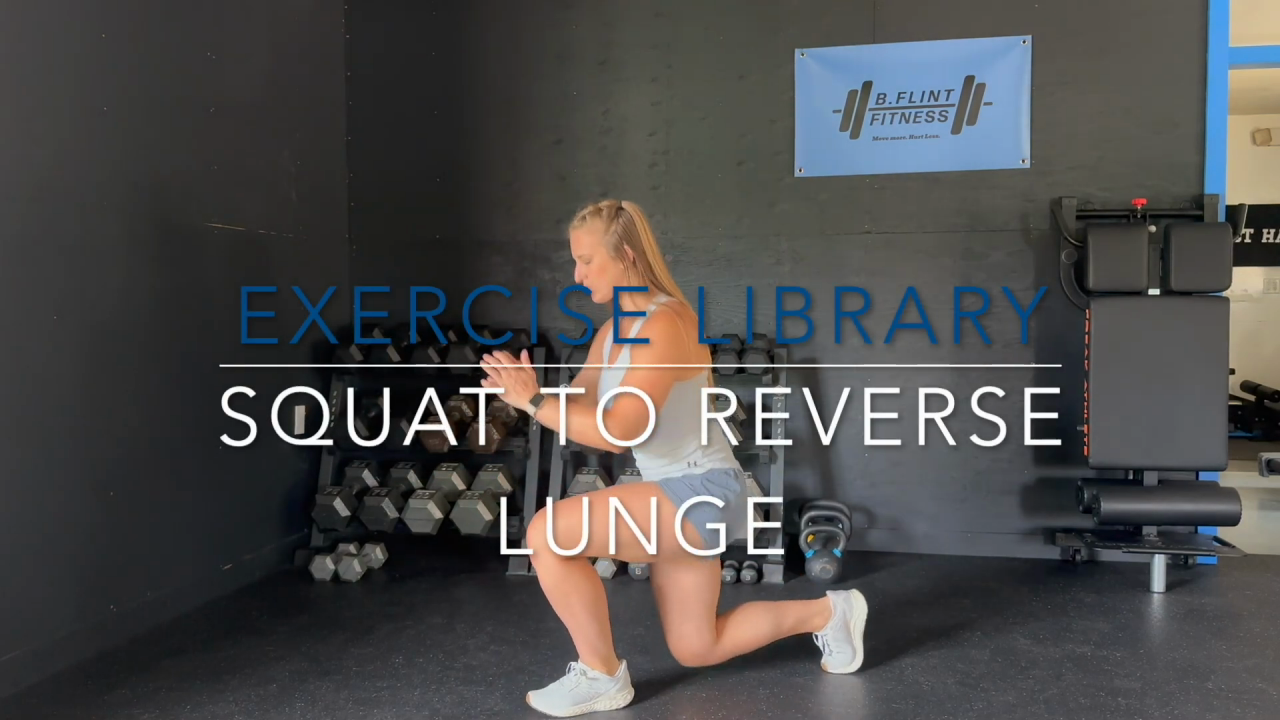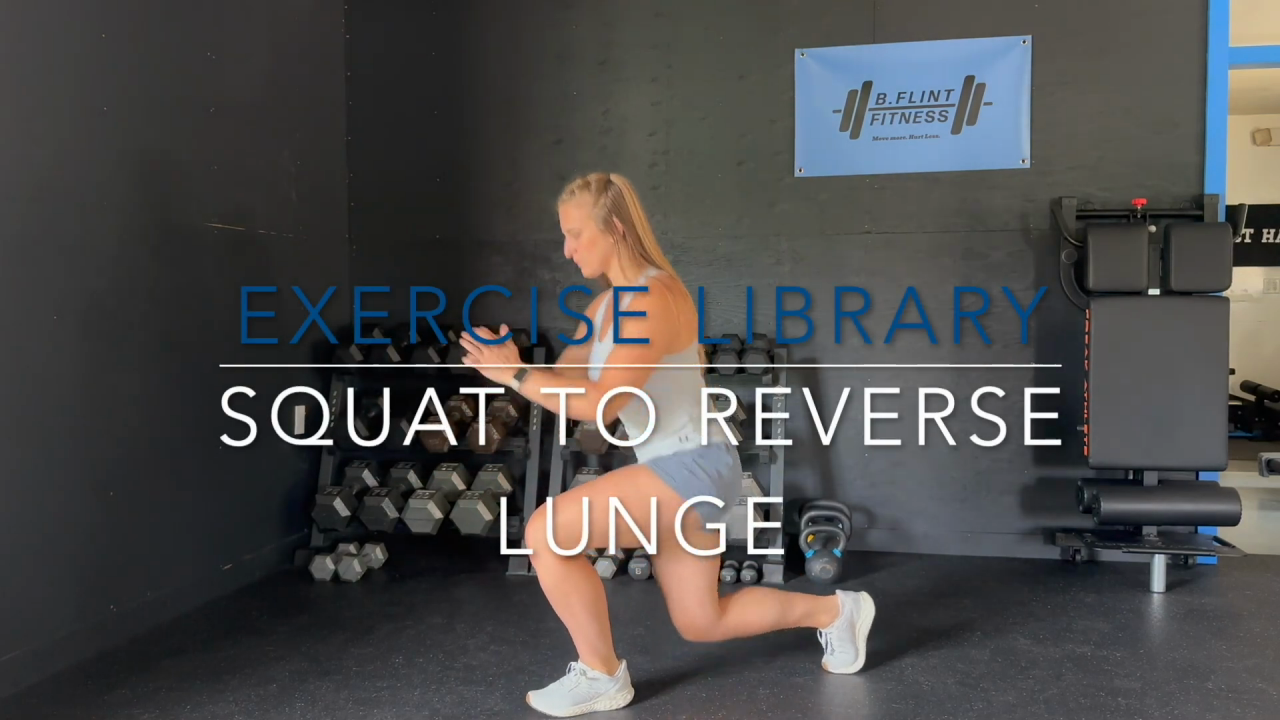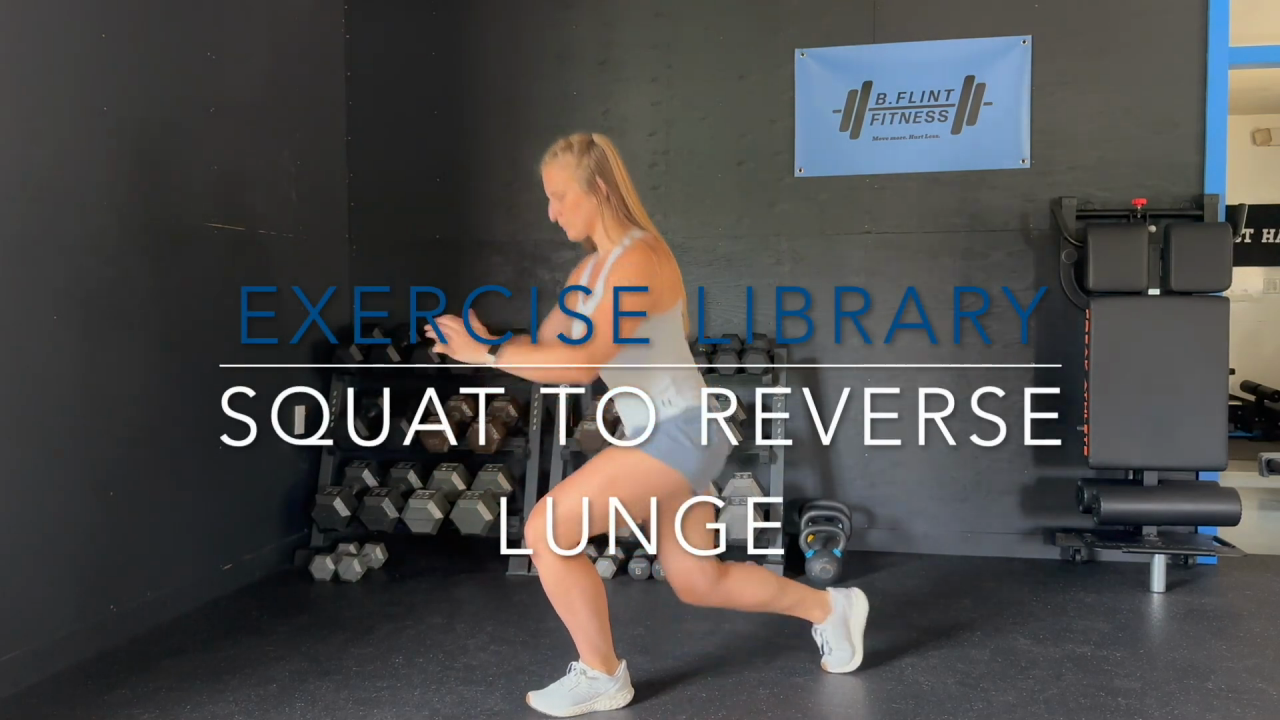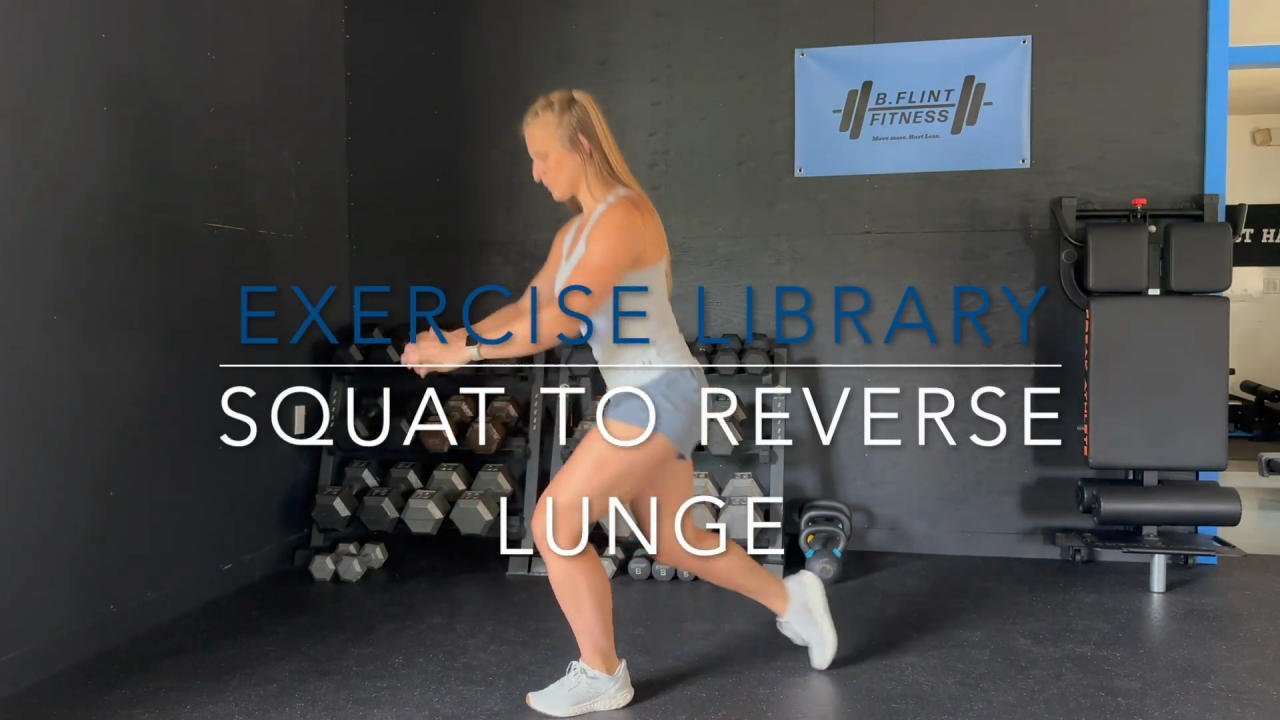
dt=0.1s
person 1, frame 1
left shoulder: (665, 326)
right shoulder: (617, 328)
left elbow: (620, 432)
right elbow: (579, 412)
left wrist: (533, 401)
right wrist: (531, 389)
left hip: (698, 494)
right hip: (682, 491)
left knee: (547, 533)
right knee: (695, 649)
left ankle: (601, 675)
right ankle: (832, 612)
person 1, frame 2
left shoulder: (654, 300)
right shoulder: (606, 303)
left elbow: (601, 405)
right elbow: (565, 384)
left wrist: (515, 376)
right wrist: (513, 367)
left hip: (695, 472)
right hip: (675, 471)
left knee: (547, 532)
right knee: (701, 622)
left ankle: (601, 675)
right ankle: (836, 612)
person 1, frame 3
left shoulder: (639, 261)
right shoulder: (594, 267)
left elbow: (581, 365)
right elbow: (549, 344)
left wrist: (485, 354)
right wrist: (485, 344)
left hip: (675, 436)
right hip: (662, 433)
left knee: (548, 528)
right knee: (695, 584)
right ankle: (829, 608)
person 1, frame 4
left shoulder: (620, 218)
right shoulder: (578, 228)
left elbow: (558, 323)
right elbow: (526, 309)
left wrist: (461, 351)
right wrist: (461, 340)
left hip: (661, 399)
right hip: (645, 398)
left knee: (553, 524)
right knee: (673, 543)
right ankle: (790, 597)
